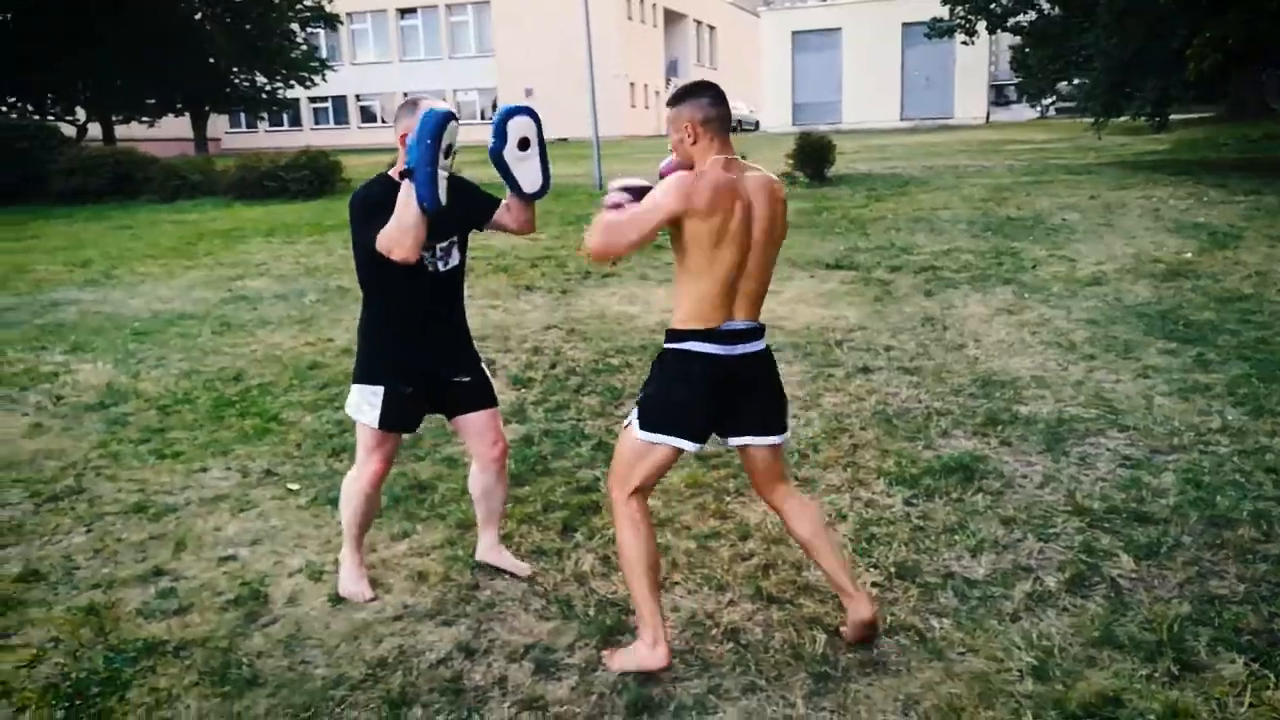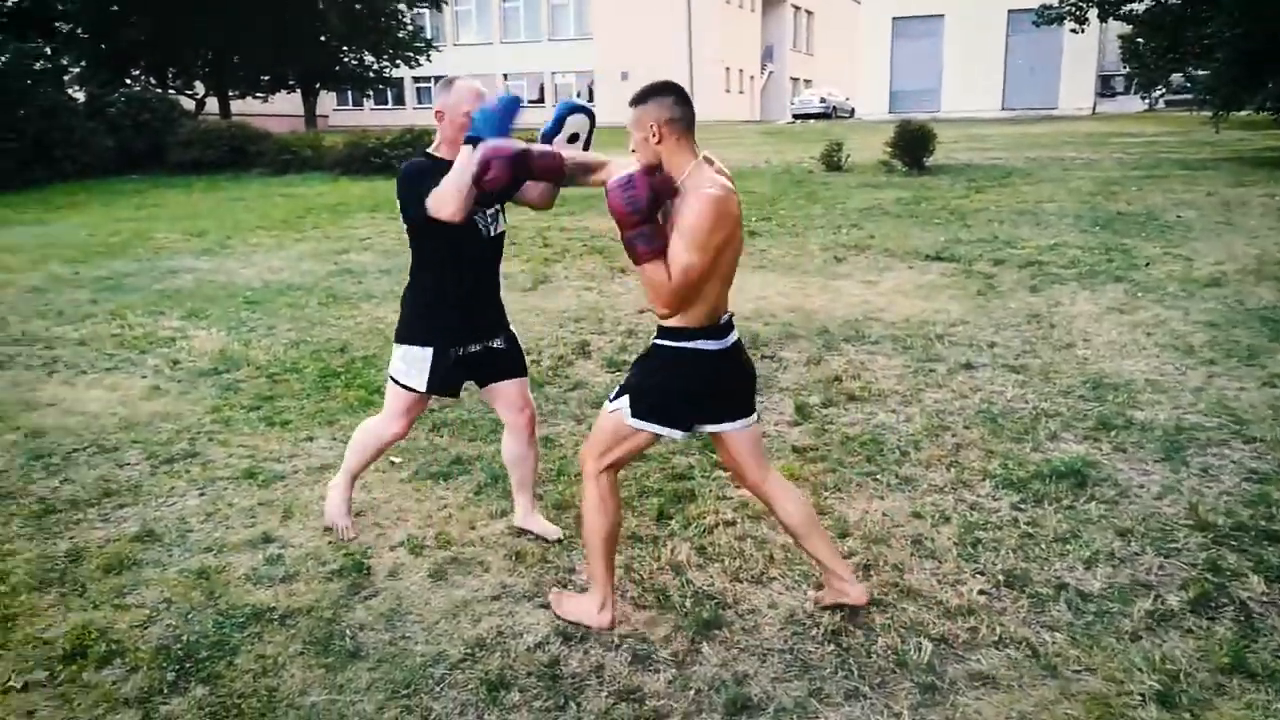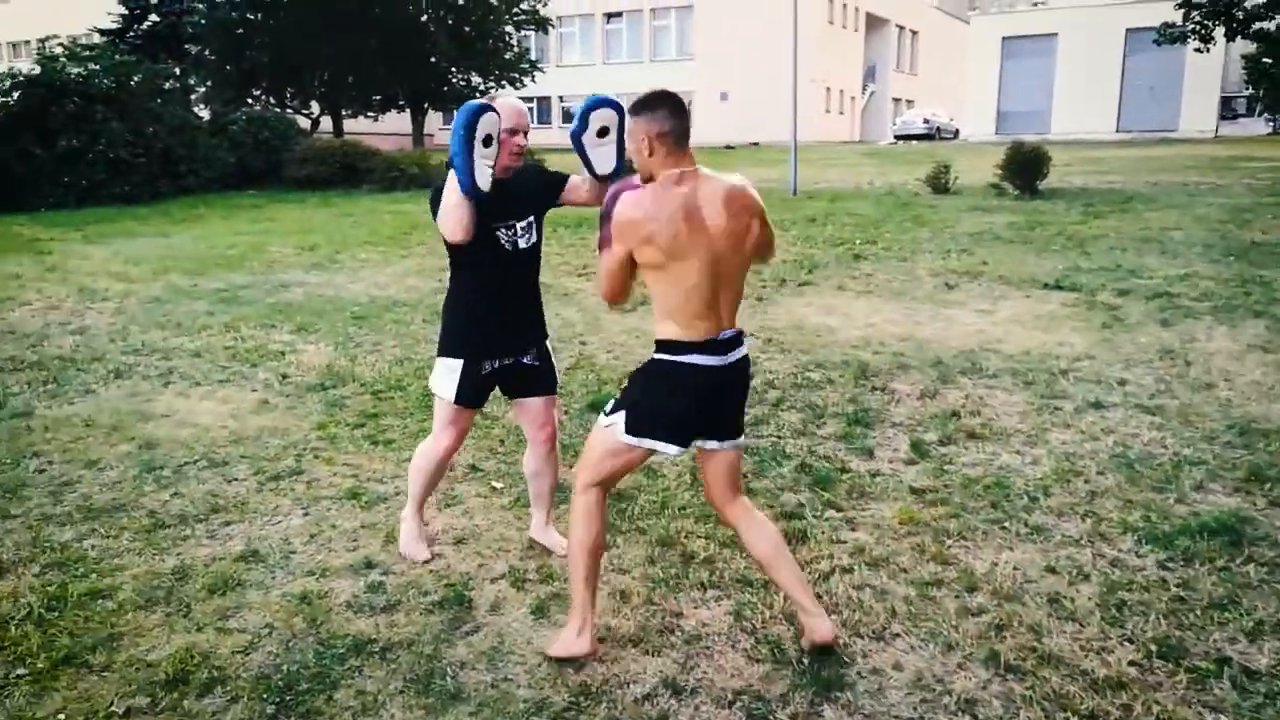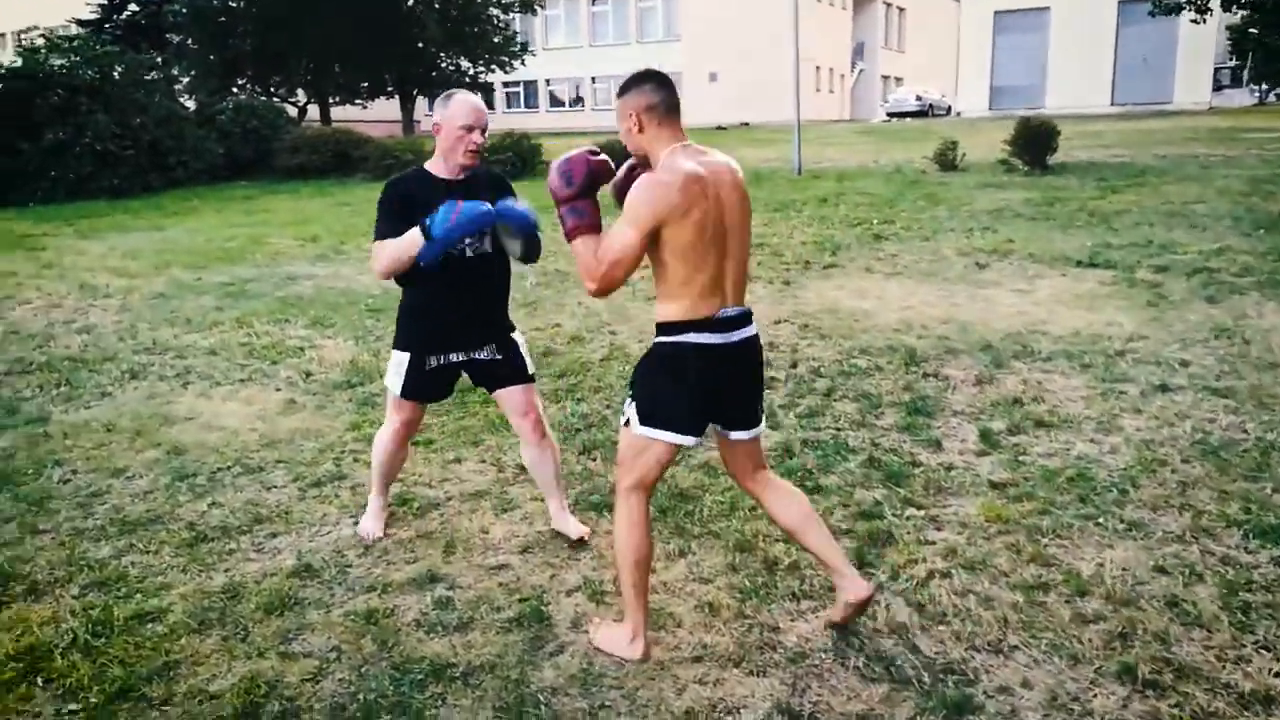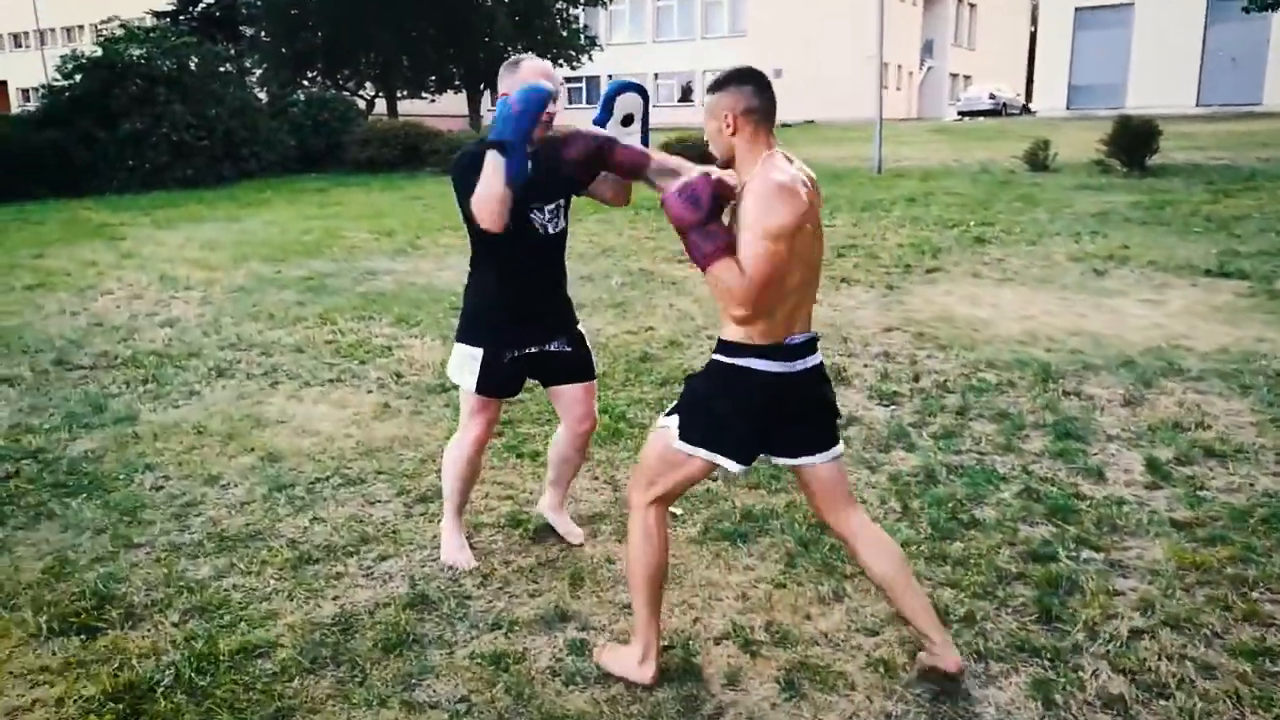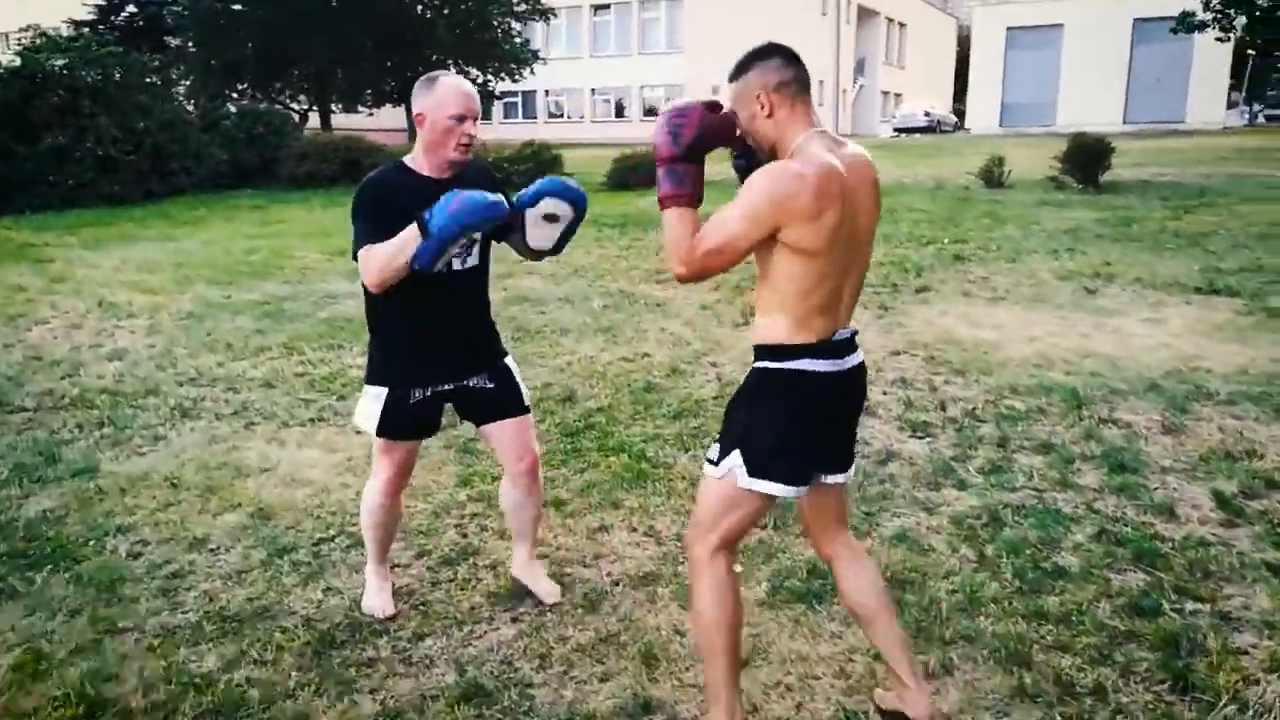
dt=0.7s
person 1, frame 1
left shoulder: (689, 184)
right shoulder: (772, 190)
left elbow: (599, 246)
left wrist: (617, 203)
left hip: (692, 361)
right hip: (752, 354)
left knee: (626, 492)
right knee: (778, 487)
left ankle: (653, 642)
right ankle: (856, 600)
person 1, frame 2
left shoulder: (704, 201)
right shoulder: (701, 174)
left elbow: (667, 300)
right elbow: (605, 169)
left wrist: (636, 224)
left hip: (680, 359)
right hip: (722, 353)
left knee: (596, 463)
right knee: (759, 475)
left ankle: (598, 601)
right ankle: (844, 580)
person 1, frame 3
left shoulder: (641, 206)
right shoulder: (740, 192)
left elbow: (612, 292)
left hip: (676, 372)
right hip: (730, 367)
left knee: (589, 483)
right knee: (729, 502)
left ankle: (579, 628)
right ankle: (814, 618)
person 1, frame 4
left shoulder: (658, 185)
right shoulder: (726, 167)
left elbow: (598, 279)
left wrist: (575, 202)
left hip: (683, 356)
right hip: (740, 342)
left knee: (631, 488)
right knee: (755, 475)
left ankle: (631, 633)
right ankle: (847, 579)
person 1, frame 5
left shoulder: (773, 193)
right shoulder: (791, 177)
left elbow: (742, 304)
right elbow: (718, 189)
left wrist: (699, 230)
left hip: (742, 378)
right hip: (803, 373)
left knee: (646, 496)
right knee: (843, 514)
left ankle: (642, 652)
right ankle: (938, 643)
person 1, frame 6
left shoulder: (785, 180)
right shoulder: (857, 164)
left elbow: (687, 263)
left wrist: (676, 166)
right wrist: (746, 159)
left hip: (788, 384)
right hip: (840, 371)
left knee: (708, 546)
right knee: (830, 535)
person 2, frame 1
left shoulder: (455, 191)
right shoulder: (372, 198)
left elbow: (521, 222)
right elbow: (404, 250)
right wrist: (415, 177)
left hip: (453, 351)
right hip: (390, 359)
left knee: (492, 447)
right knee: (372, 466)
left ankle: (490, 544)
right ankle: (351, 558)
person 2, frame 2
left shoulder: (489, 161)
right shoulder: (416, 174)
left elbow: (543, 198)
right elbow: (450, 209)
right wrist: (472, 147)
left hip: (488, 322)
right hip: (431, 327)
left knee: (522, 415)
right knee: (395, 423)
left ankle: (525, 510)
right ankle: (341, 486)
person 2, frame 3
left shoulder: (529, 177)
right shoulder: (457, 185)
left elbow: (591, 193)
right elbow: (457, 232)
right wrist: (463, 161)
left hip: (526, 336)
right hip: (470, 338)
left knee: (543, 432)
right knee: (446, 439)
left ankle: (541, 523)
right ankle: (411, 516)
person 2, frame 4
left shoulder: (493, 184)
right shoulder: (403, 190)
left elbow: (517, 240)
right elbow: (383, 264)
left wrist: (523, 230)
right wrist: (432, 232)
left hip: (491, 331)
right hip: (426, 334)
left knee: (530, 420)
right knee: (400, 425)
left ankle: (559, 510)
right ankle: (377, 502)
person 2, frame 5
left shoulder: (561, 153)
right shoulder: (476, 158)
left elbow: (614, 194)
right elbow: (492, 219)
right wrist: (503, 142)
left hip: (554, 317)
right hip: (492, 323)
left knee: (581, 419)
right knee: (476, 431)
left ankle: (552, 502)
right ankle: (451, 525)
person 2, frame 6
left shoulder: (480, 179)
right shoulder: (379, 191)
left elbow: (523, 240)
right elbow: (373, 275)
left wrist: (541, 223)
right wrist: (431, 227)
left hip: (479, 352)
right hip: (404, 362)
left knee: (524, 459)
right knee: (389, 473)
left ankle: (525, 560)
right ankle: (376, 571)
